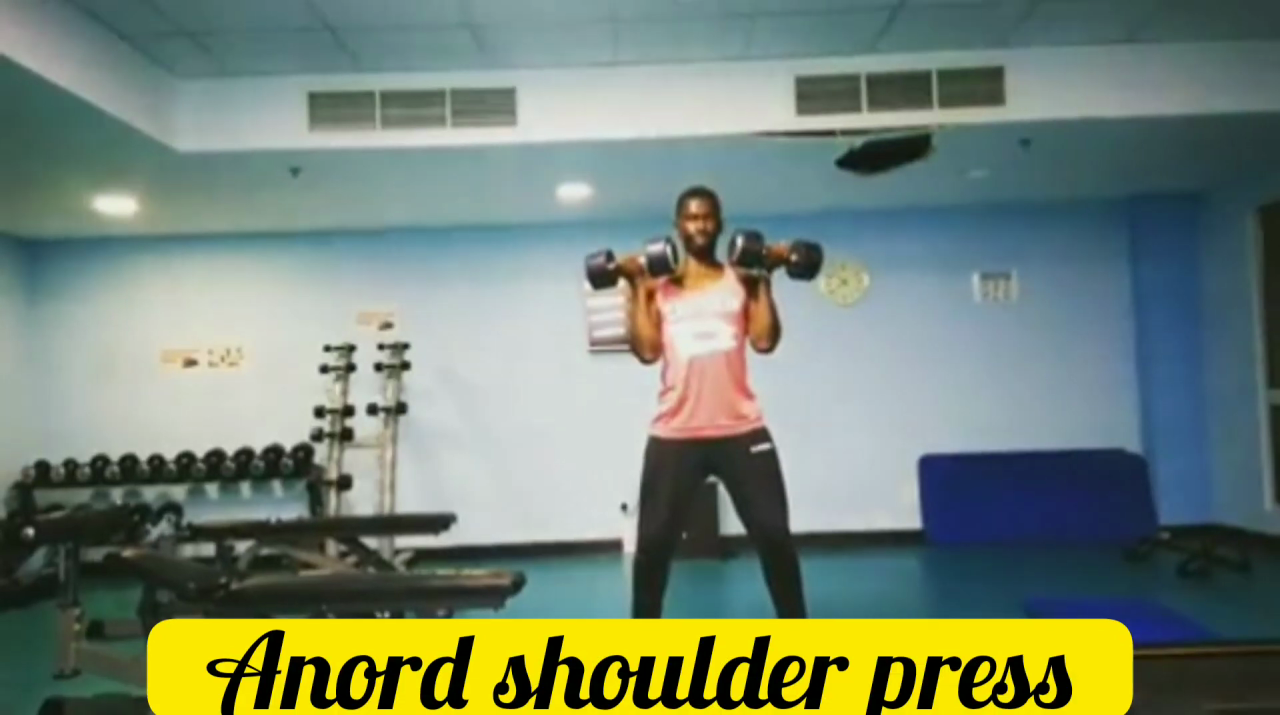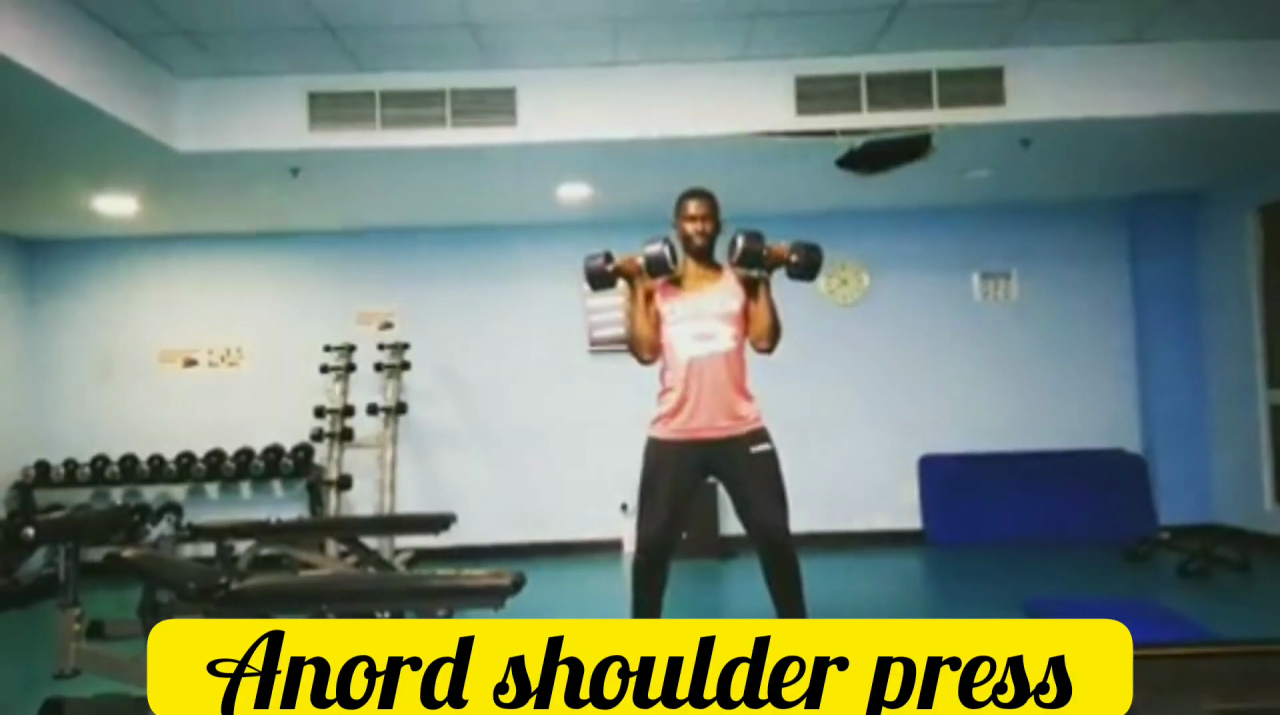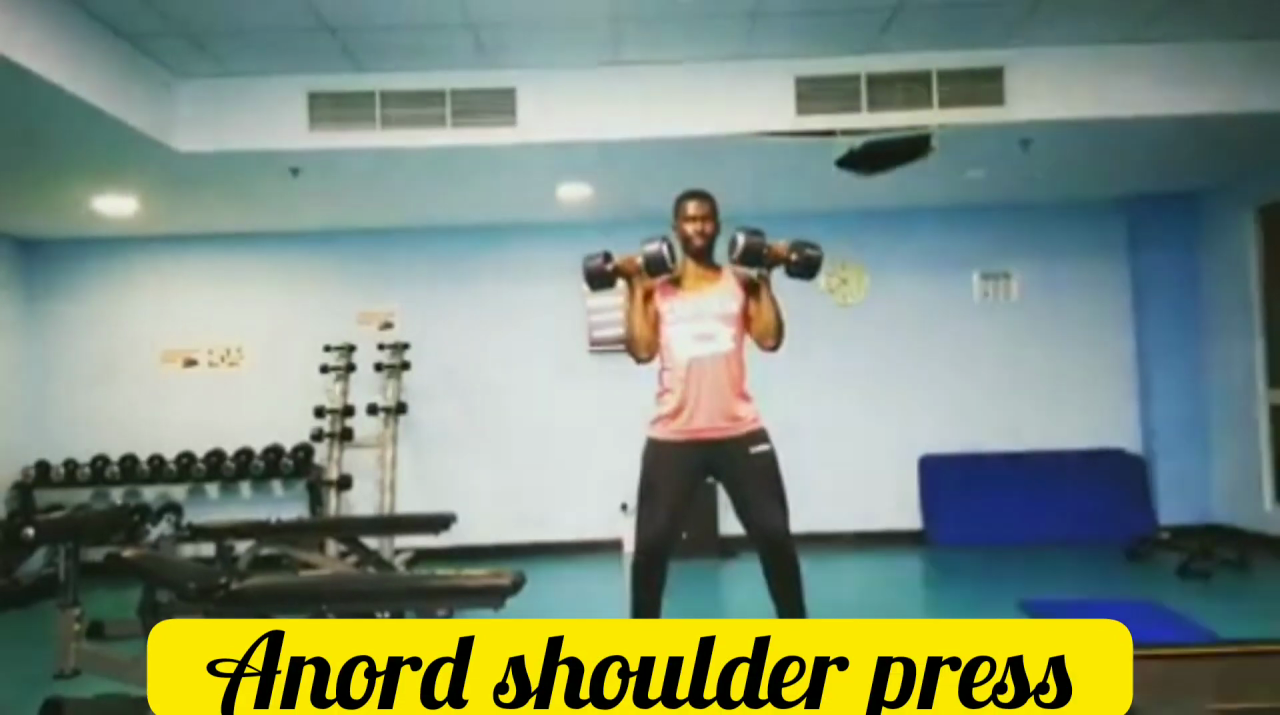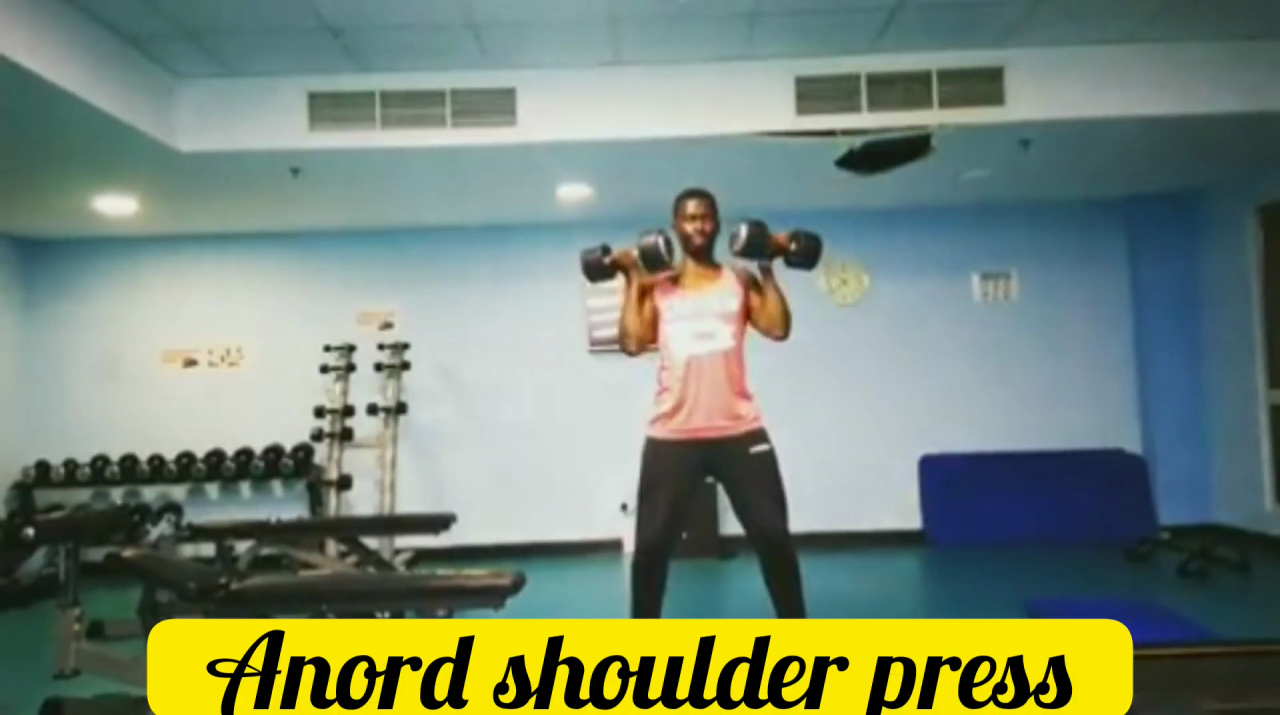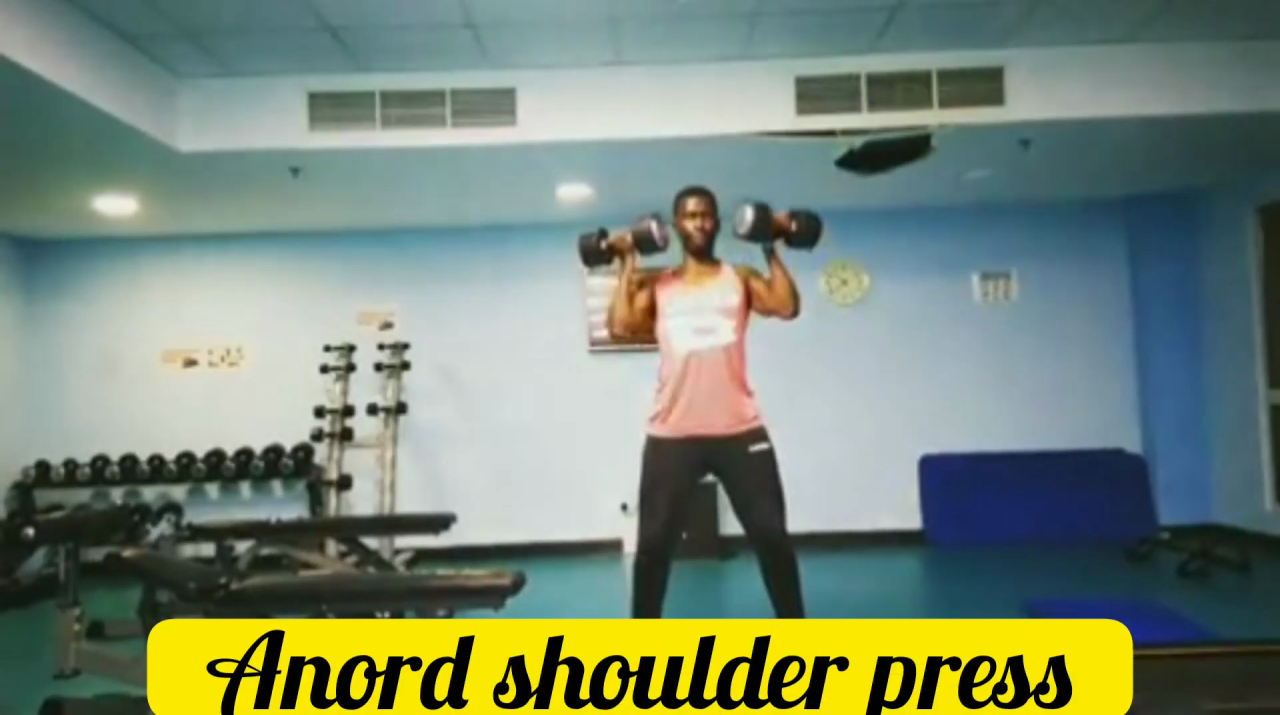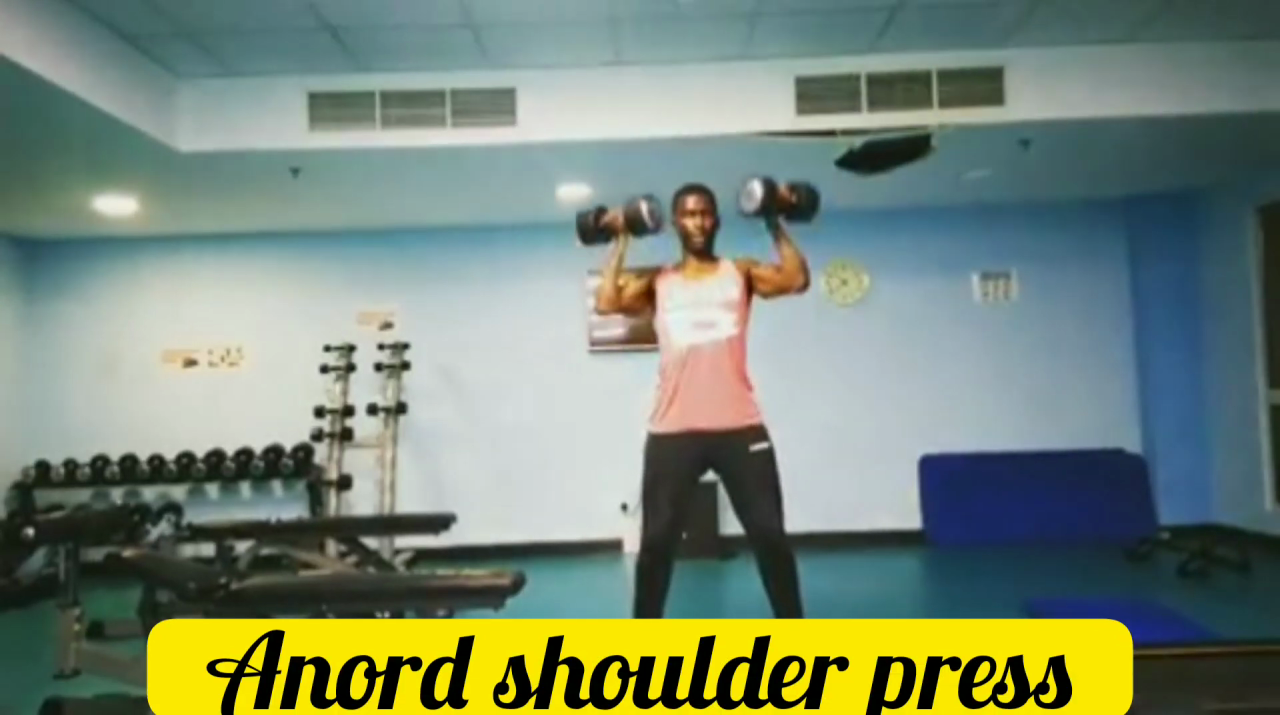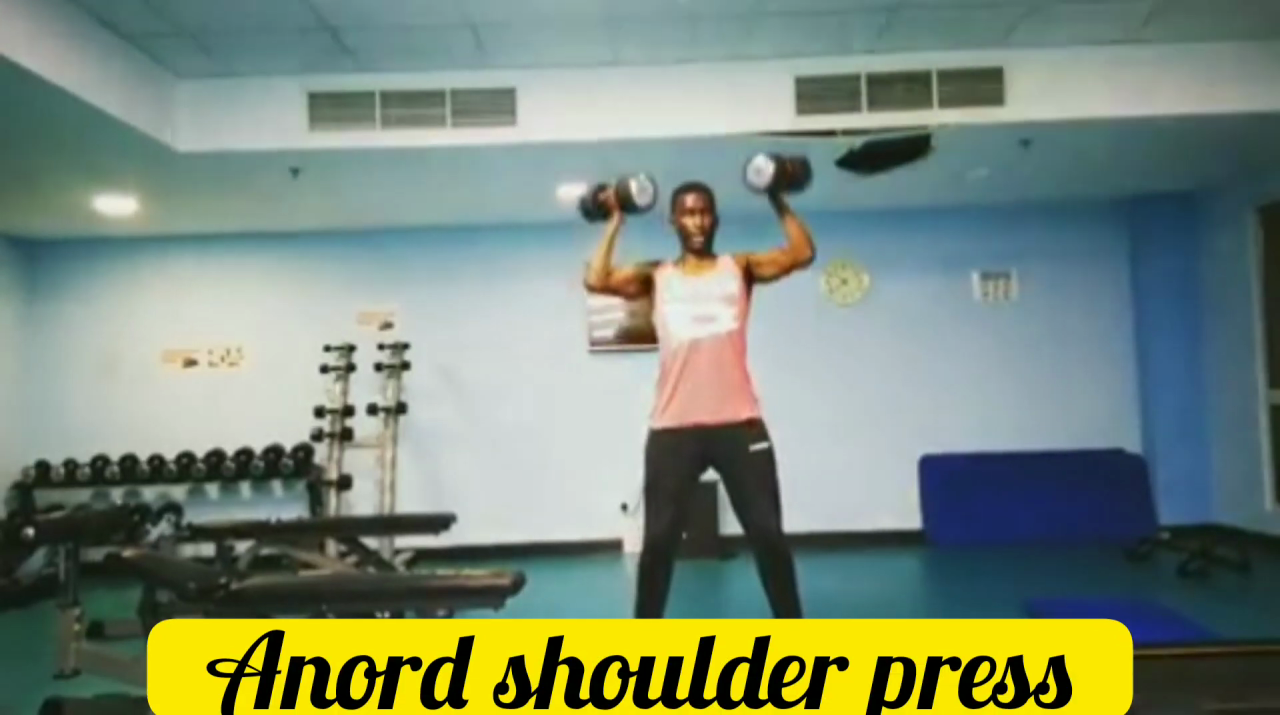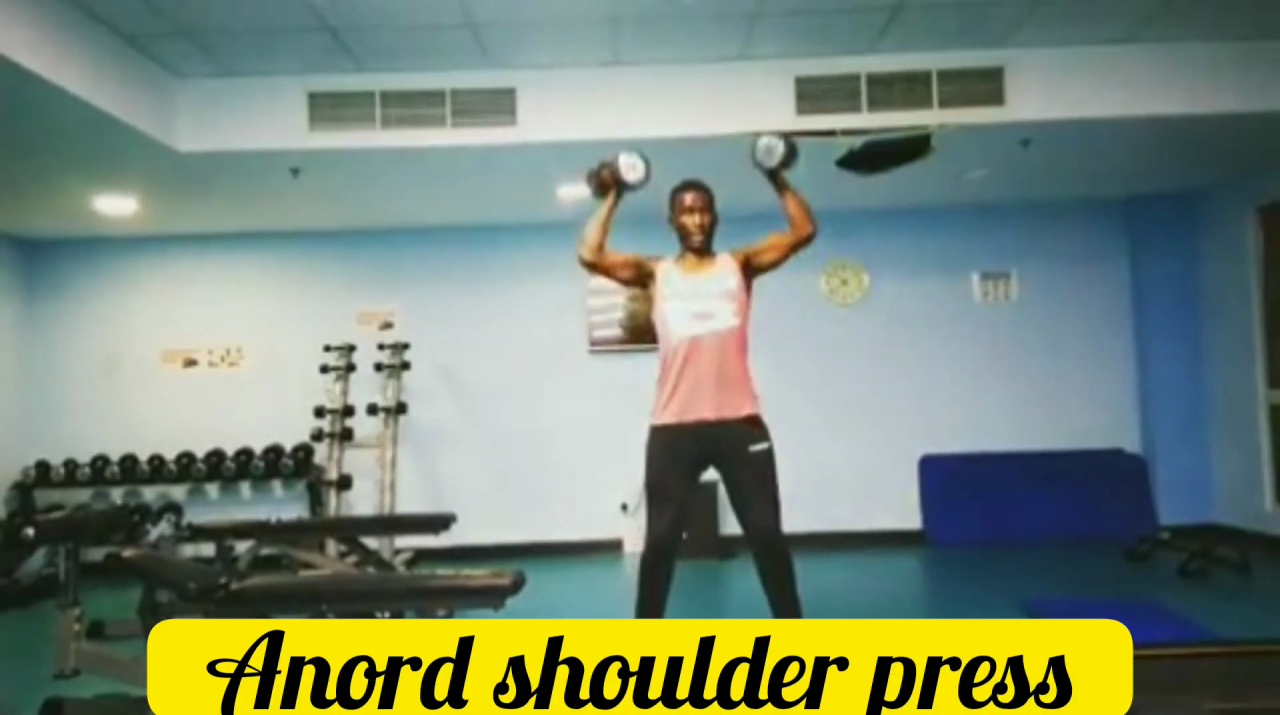
dt=0.1s
person 1, frame 1
left shoulder: (742, 281)
right shoulder: (658, 287)
left elbow: (765, 341)
right elbow: (645, 351)
left wrist: (764, 280)
right wrist: (636, 286)
left hip: (740, 430)
right hip: (674, 434)
left knee: (774, 534)
right knee: (653, 542)
person 1, frame 2
left shoulder: (741, 282)
right shoulder: (657, 288)
left elbow: (765, 341)
right elbow: (644, 352)
left wrist: (763, 281)
right wrist: (635, 288)
left hip: (740, 430)
right hip: (673, 435)
left knee: (774, 535)
right knee: (652, 542)
person 1, frame 3
left shoulder: (740, 284)
right shoulder: (657, 290)
left elbow: (770, 339)
right elbow: (641, 350)
left wrist: (765, 279)
right wrist: (633, 287)
left hip: (739, 431)
right hip: (673, 436)
left knee: (774, 535)
right knee: (652, 542)
person 1, frame 4
left shoulder: (740, 281)
right shoulder: (656, 287)
left elbow: (778, 328)
right elbow: (632, 343)
left wrist: (767, 271)
right wrist: (632, 279)
left hip: (739, 430)
right hip: (672, 435)
left knee: (773, 535)
right knee: (651, 542)
person 1, frame 5
left shoulder: (740, 279)
right shoulder: (656, 286)
left elbow: (788, 307)
right elbow: (620, 327)
left wrist: (773, 252)
right wrist: (626, 265)
left hip: (739, 429)
right hip: (672, 433)
left knee: (771, 534)
right knee: (654, 540)
person 1, frame 6
left shoulder: (740, 272)
right shoulder: (656, 281)
left elbow: (797, 281)
right elbow: (606, 303)
left wrist: (777, 226)
right wrist: (620, 242)
left hip: (739, 426)
right hip: (673, 430)
left knee: (770, 533)
right knee: (657, 539)
person 1, frame 7
left shoulder: (741, 268)
right shoulder: (656, 276)
left elbow: (802, 253)
right elbow: (596, 278)
left wrist: (778, 203)
right wrist: (616, 218)
left hip: (739, 423)
right hip: (673, 427)
left knee: (767, 533)
right knee: (659, 538)
person 1, frame 8
left shoulder: (740, 263)
right shoulder: (655, 271)
left elbow: (804, 230)
right elbow: (589, 256)
left wrist: (777, 179)
right wrist: (612, 196)
left hip: (739, 420)
right hip: (674, 425)
left knee: (766, 533)
right knee: (660, 538)
